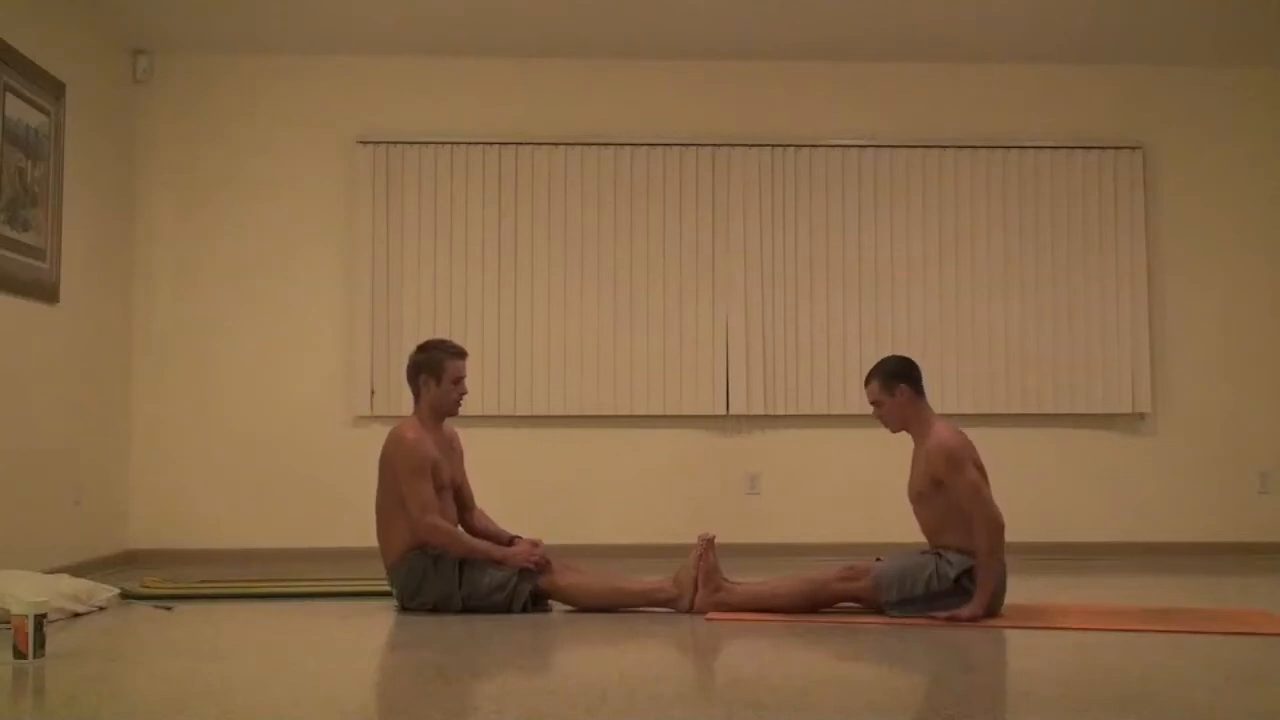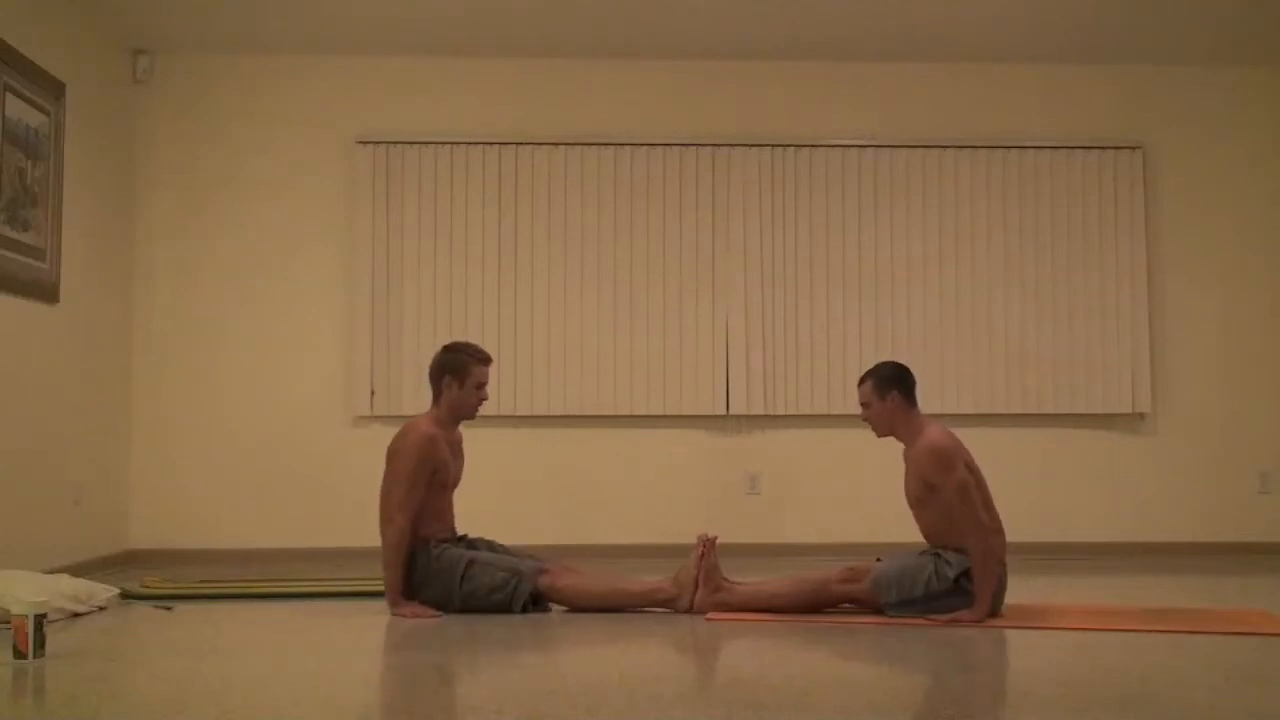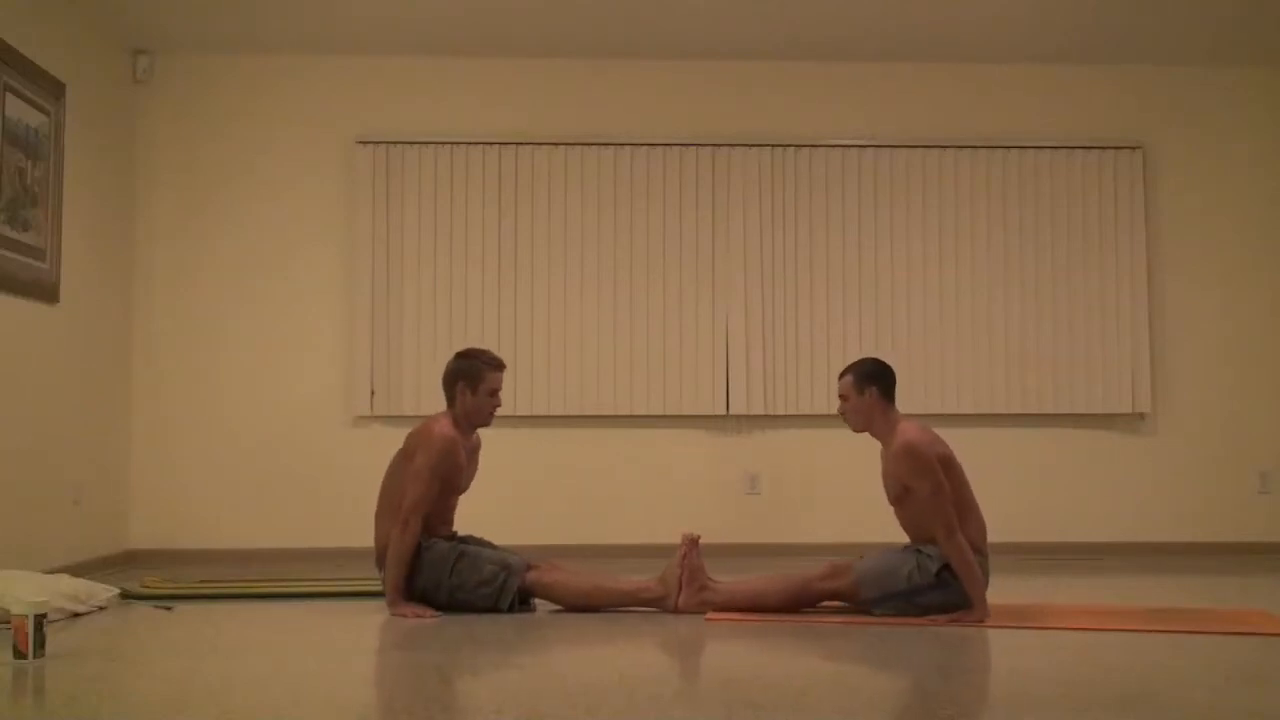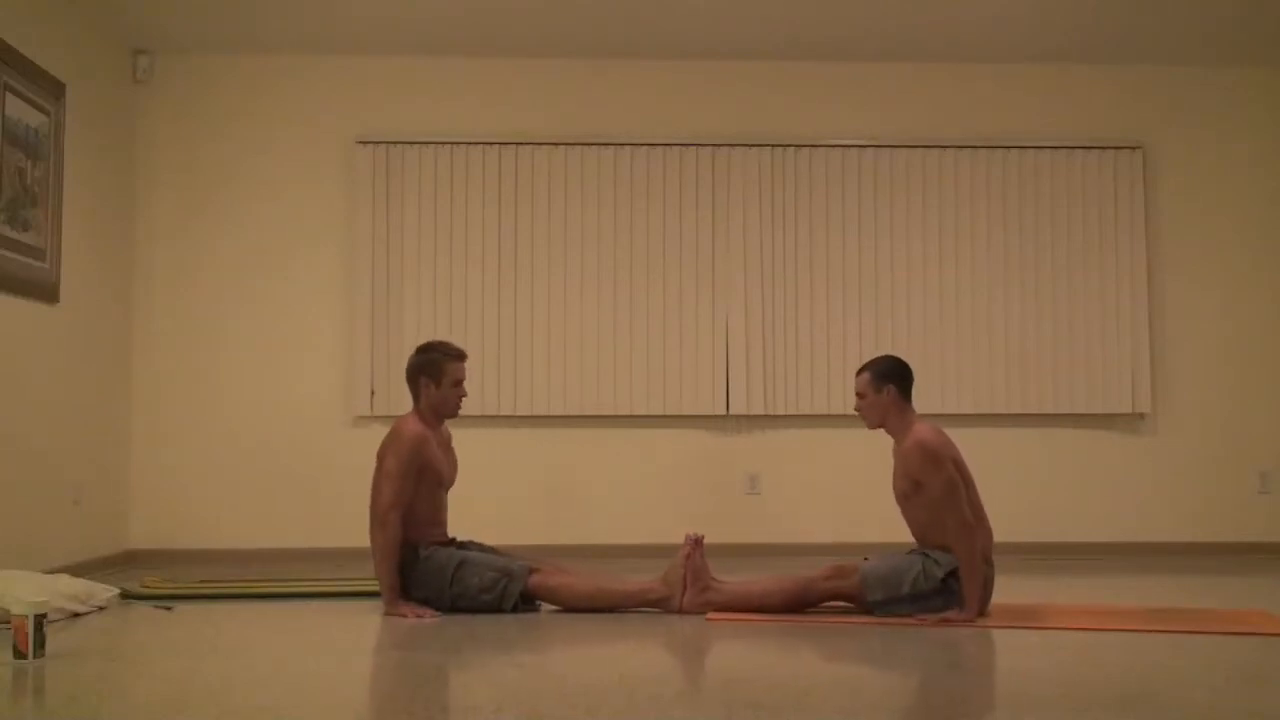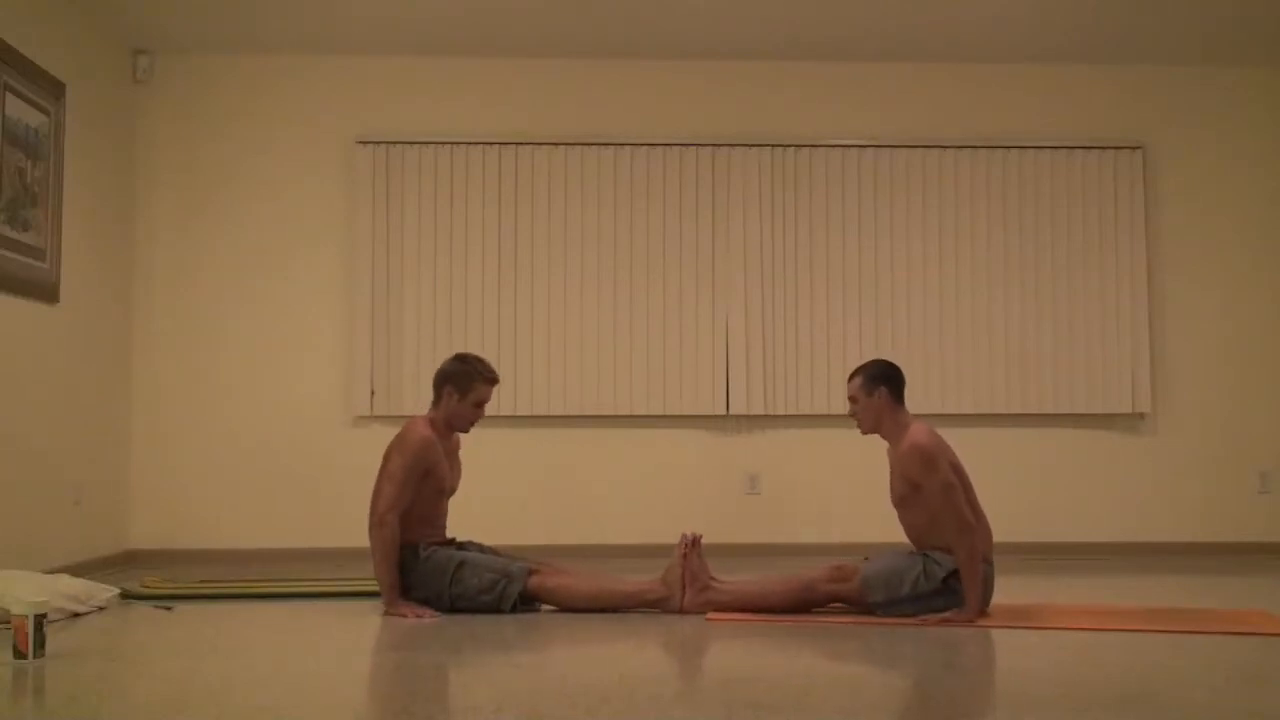
dt=1s
person 1, frame 1
left shoulder: (448, 438)
right shoulder: (409, 442)
left elbow: (469, 514)
right elbow: (428, 526)
left wrist: (512, 541)
right wrist: (504, 554)
left hip: (443, 559)
right hip: (421, 571)
left knee: (549, 567)
right knee: (545, 575)
left ankle: (668, 590)
right ankle: (671, 593)
person 1, frame 2
left shoulder: (451, 436)
right shoulder: (423, 437)
right elbow: (397, 519)
right wrist: (397, 599)
left hip: (449, 549)
right hip: (425, 563)
left knee: (551, 569)
right knee: (544, 578)
left ankle: (668, 591)
right ankle: (670, 593)
person 1, frame 3
left shoulder: (470, 441)
right shoulder: (441, 438)
right elbow: (409, 520)
right wrist: (395, 598)
left hip: (438, 549)
right hip: (416, 561)
left knee: (542, 568)
right knee: (532, 576)
left ankle: (653, 590)
right ankle: (657, 593)
person 1, frame 4
left shoulder: (440, 435)
right shoulder: (411, 436)
right elbow: (385, 518)
right wrist: (393, 599)
left hip: (439, 553)
right hip: (416, 566)
left knee: (542, 569)
right knee: (533, 579)
left ankle: (658, 591)
right ankle: (660, 593)
person 1, frame 5
left shoulder: (450, 441)
right shoulder: (419, 439)
right elbow: (382, 518)
right wrist: (392, 598)
left hip: (438, 553)
right hip: (416, 564)
left knee: (542, 570)
right knee: (532, 579)
left ankle: (656, 589)
right ankle: (659, 593)
person 2, frame 1
left shoulder: (942, 445)
right shoulder: (927, 442)
left elbow: (991, 522)
left wrist: (981, 602)
left hip: (966, 575)
right hip: (952, 566)
left knee: (849, 580)
right knee: (853, 575)
left ankle: (724, 596)
right ankle: (729, 592)
person 2, frame 2
left shoulder: (932, 448)
right shoulder: (915, 449)
left elbow: (980, 528)
left wrist: (982, 606)
left hip: (965, 576)
right hip: (951, 565)
left knee: (847, 582)
right knee: (849, 576)
left ankle: (725, 596)
right ankle: (730, 591)
person 2, frame 3
left shoulder: (907, 446)
right shoulder: (895, 443)
left elbow: (948, 531)
left wrist: (978, 606)
left hip: (949, 572)
right hip: (937, 563)
left knee: (830, 580)
right knee: (831, 577)
left ankle: (708, 595)
right ankle: (712, 591)
person 2, frame 4
left shoulder: (920, 445)
right shoulder: (907, 444)
left elbow: (963, 525)
left wrist: (970, 607)
left hip: (953, 576)
right hip: (940, 566)
left knee: (834, 580)
right knee: (836, 576)
left ankle: (711, 596)
right ankle: (717, 591)
person 2, frame 5
left shoulder: (916, 447)
right shoulder: (901, 447)
left elbow: (963, 526)
left wrist: (971, 606)
left hip: (953, 576)
right hip: (940, 566)
left knee: (835, 581)
right knee: (836, 576)
left ankle: (710, 595)
right ankle: (715, 590)
